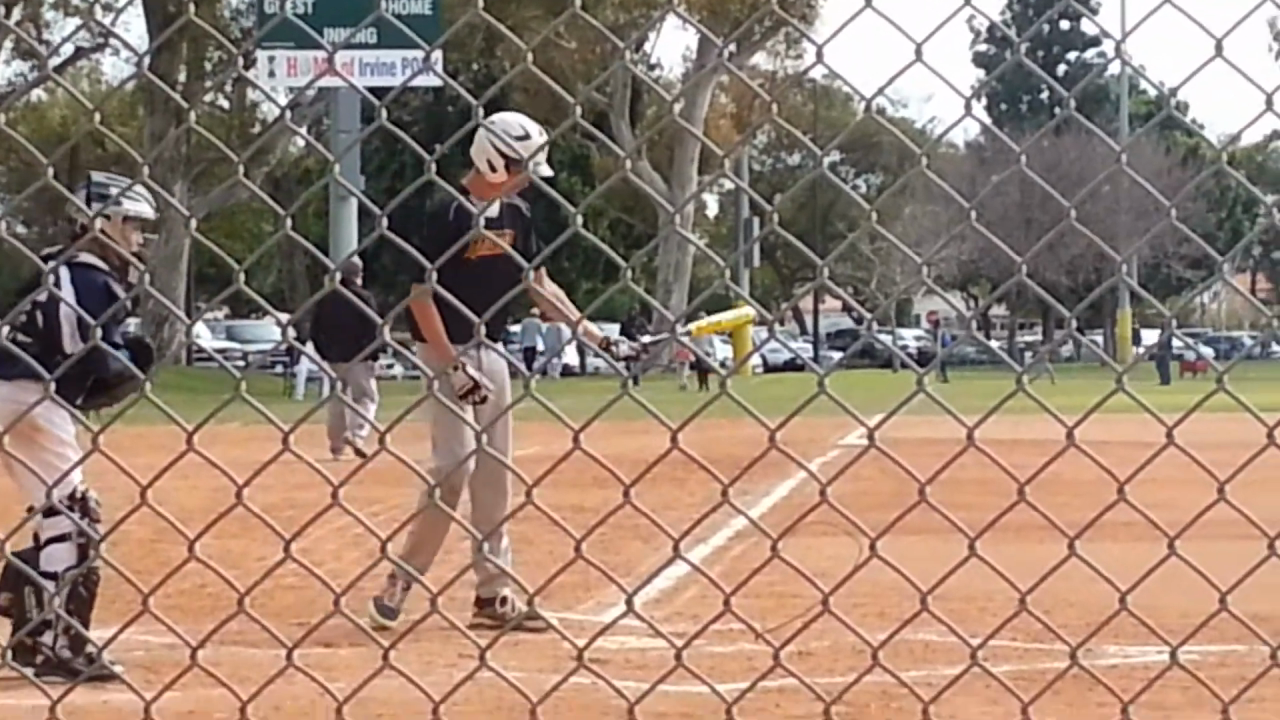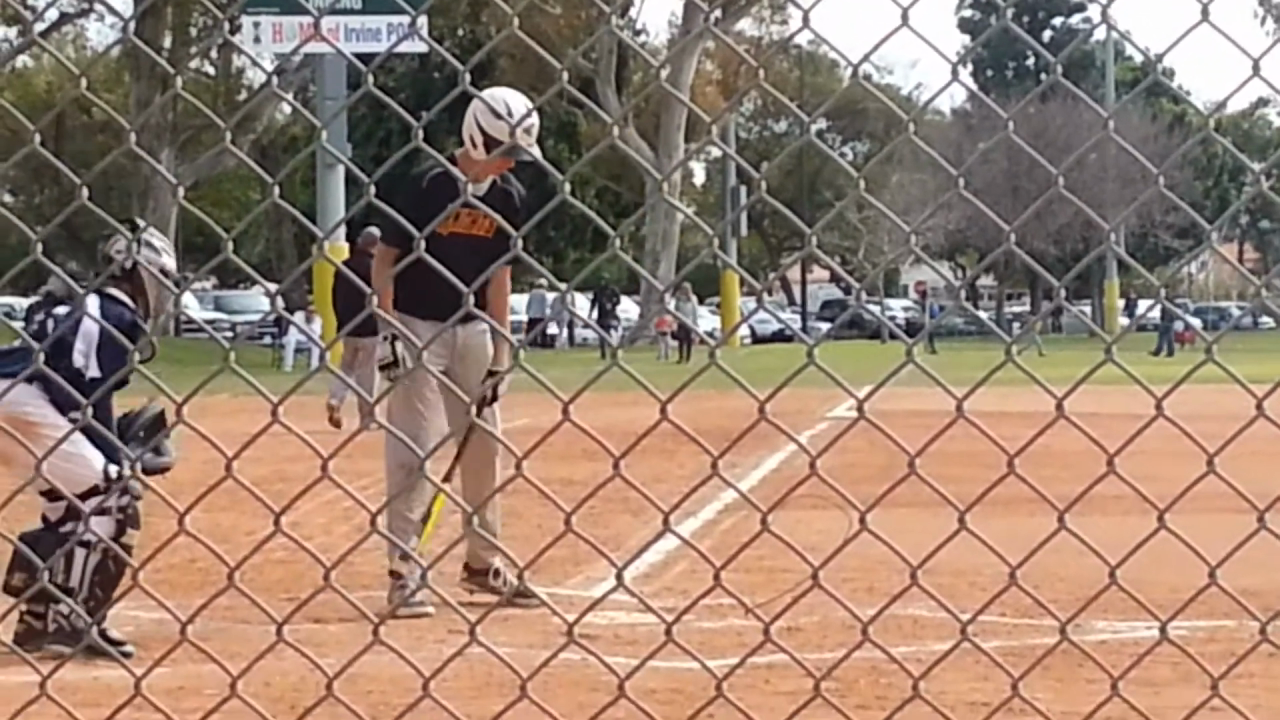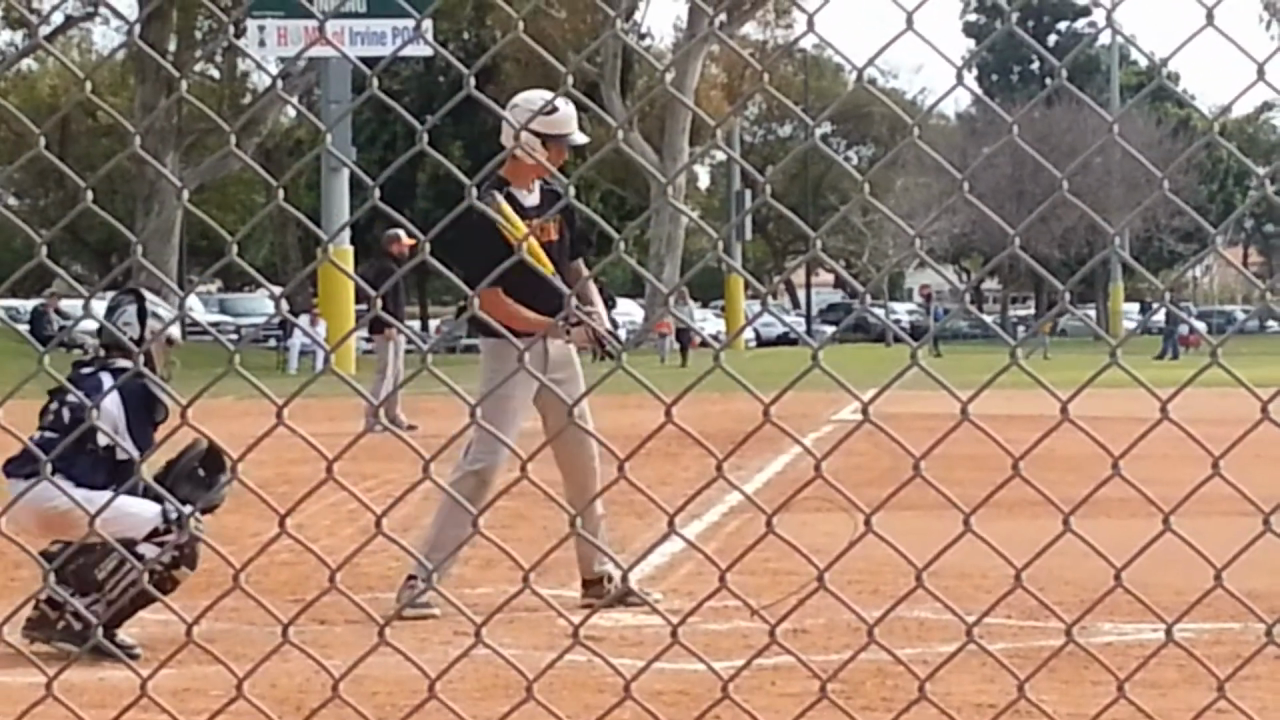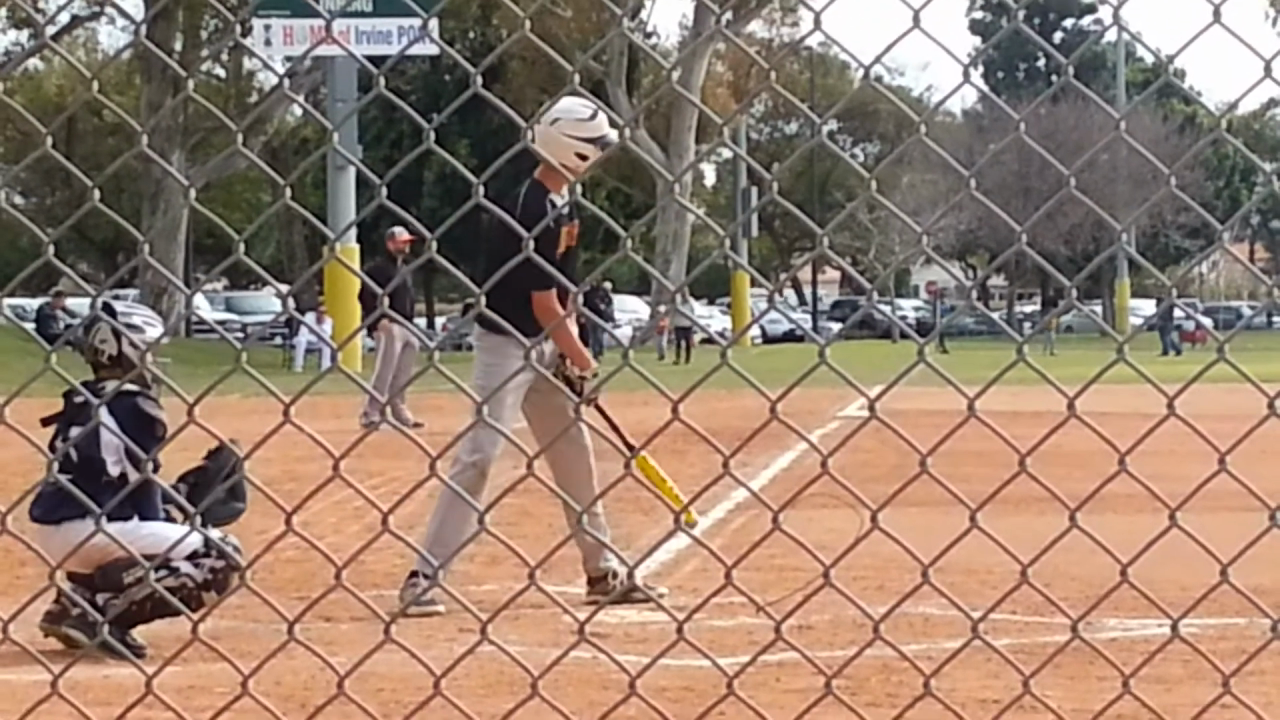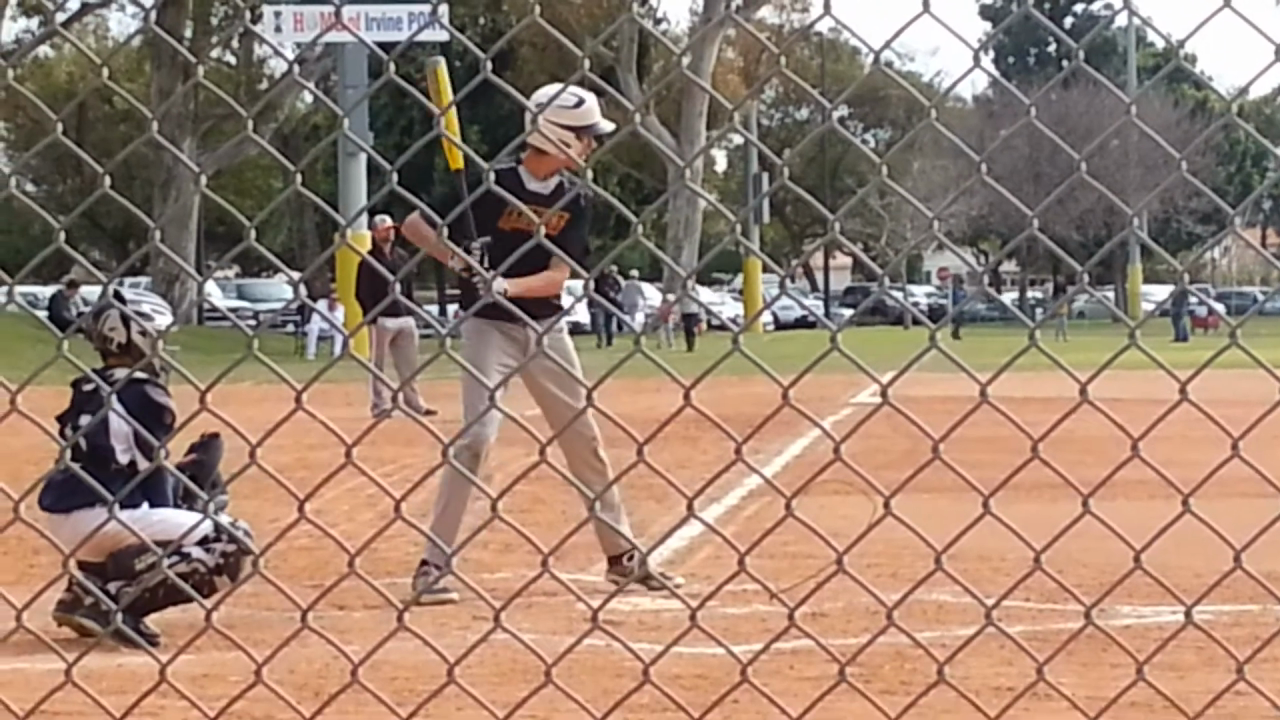
dt=0.7s
person 1, frame 1
left shoulder: (515, 215)
right shoulder: (447, 214)
left elbow: (539, 283)
right elbow: (422, 298)
left wrist: (592, 335)
right wrist: (454, 366)
left hip: (489, 350)
right hip: (447, 353)
left knee: (495, 473)
right knee: (455, 465)
left ankle: (494, 595)
right ankle: (399, 580)
person 1, frame 2
left shoulder: (510, 197)
right shoulder: (427, 186)
left elbow: (499, 280)
right elbow: (385, 259)
left wrist: (500, 360)
right wrist: (387, 333)
left hip: (471, 328)
right hip: (417, 327)
left knee: (484, 447)
right knee: (413, 451)
left ankle: (482, 564)
right ankle: (404, 576)
person 1, frame 3
left shoulder: (555, 199)
right shoulder: (485, 209)
left elbow: (577, 270)
right elbow: (489, 302)
left wrist: (596, 313)
right wrist: (557, 327)
left hip: (559, 344)
right hip: (508, 349)
left knee: (582, 459)
right knee: (482, 464)
left ankle: (600, 576)
right ankle: (420, 579)
person 1, frame 4
left shoulder: (566, 203)
right shoulder: (531, 210)
right elbow: (543, 306)
left wrist: (569, 354)
right wrist: (581, 360)
left hip: (547, 345)
right hip: (504, 342)
left knee: (576, 453)
right knee: (478, 456)
left ankle: (604, 571)
right ankle: (422, 575)
person 1, frame 5
left shoulder: (576, 197)
right shoulder: (491, 183)
left elbow: (559, 275)
right elbow: (414, 226)
left wrist: (506, 285)
right wrist: (457, 259)
left hip: (547, 329)
right hip: (490, 328)
left knee: (585, 438)
right knee: (474, 442)
left ankle: (623, 554)
right ankle: (433, 564)
person 2, frame 1
left shoulder: (61, 268)
right shoulder: (92, 281)
right elbow: (89, 361)
left wrist: (114, 363)
right wrist: (128, 367)
left knee: (58, 518)
right knee: (70, 519)
right ankle: (59, 648)
person 2, frame 2
left shoulder: (88, 308)
right shoulder: (114, 316)
right elbow: (89, 402)
left wrist: (117, 449)
right wrist: (124, 460)
left knee: (76, 500)
right knee: (111, 498)
left ankle: (40, 615)
right ankle: (67, 622)
person 2, frame 3
left shoulder: (87, 378)
right shoulder: (134, 387)
right elbow: (127, 476)
left wrist: (166, 492)
right hip: (52, 495)
left knee: (121, 526)
right knee: (180, 531)
left ankle: (55, 608)
right ankle: (80, 619)
person 2, frame 4
left shoulder: (84, 401)
right shoulder: (132, 406)
right elbow: (142, 489)
left wrist: (181, 490)
right wrist: (161, 543)
left hip: (58, 530)
right hip: (85, 529)
right knee: (221, 555)
left ankle: (77, 601)
right ankle: (101, 613)
person 2, frame 5
left shoulder: (92, 388)
right shoulder: (141, 394)
right elbow: (153, 479)
left wrist: (182, 477)
left hip: (69, 517)
right hip: (96, 517)
right knee: (232, 541)
left ankle: (86, 591)
right ankle: (115, 602)
person 3, frame 1
left shoulder: (326, 298)
right shoulder: (364, 297)
left elbow: (315, 331)
right elbow: (373, 329)
left wrist: (324, 354)
right wrist: (375, 357)
left hip: (334, 359)
right hip: (359, 358)
left knee: (336, 403)
right knee: (367, 398)
left ankle: (337, 447)
right ankle: (356, 435)
person 3, frame 2
left shoulder: (344, 266)
right shoulder: (374, 268)
left elbow: (335, 297)
left wrist: (341, 321)
left hip: (348, 329)
right hip: (369, 330)
left knee: (347, 369)
right knee: (368, 375)
left ankle: (333, 403)
right ankle: (367, 417)
person 3, frame 3
left shoulder: (376, 267)
right shoulder: (388, 268)
right elbow: (383, 300)
right wrist: (389, 325)
left hip: (387, 328)
right hip: (388, 329)
left knee: (395, 374)
right knee: (386, 373)
left ankle: (394, 417)
right ankle: (372, 418)
person 3, frame 4
left shoulder: (406, 270)
right shoulder: (378, 267)
right elbow: (366, 297)
left wrist: (411, 326)
right wrist: (378, 319)
left hip: (406, 328)
right hip: (388, 327)
left knee: (403, 375)
right knee: (383, 373)
left ankle: (400, 414)
right ankle: (370, 416)
person 3, frame 5
left shoulder: (402, 256)
right shoulder: (369, 260)
right elbow: (362, 293)
left wrist: (413, 313)
right wrist: (371, 317)
left hip: (405, 317)
right hip: (381, 319)
left knee: (409, 363)
right knee: (378, 363)
left ankle: (414, 402)
right ankle: (380, 405)
